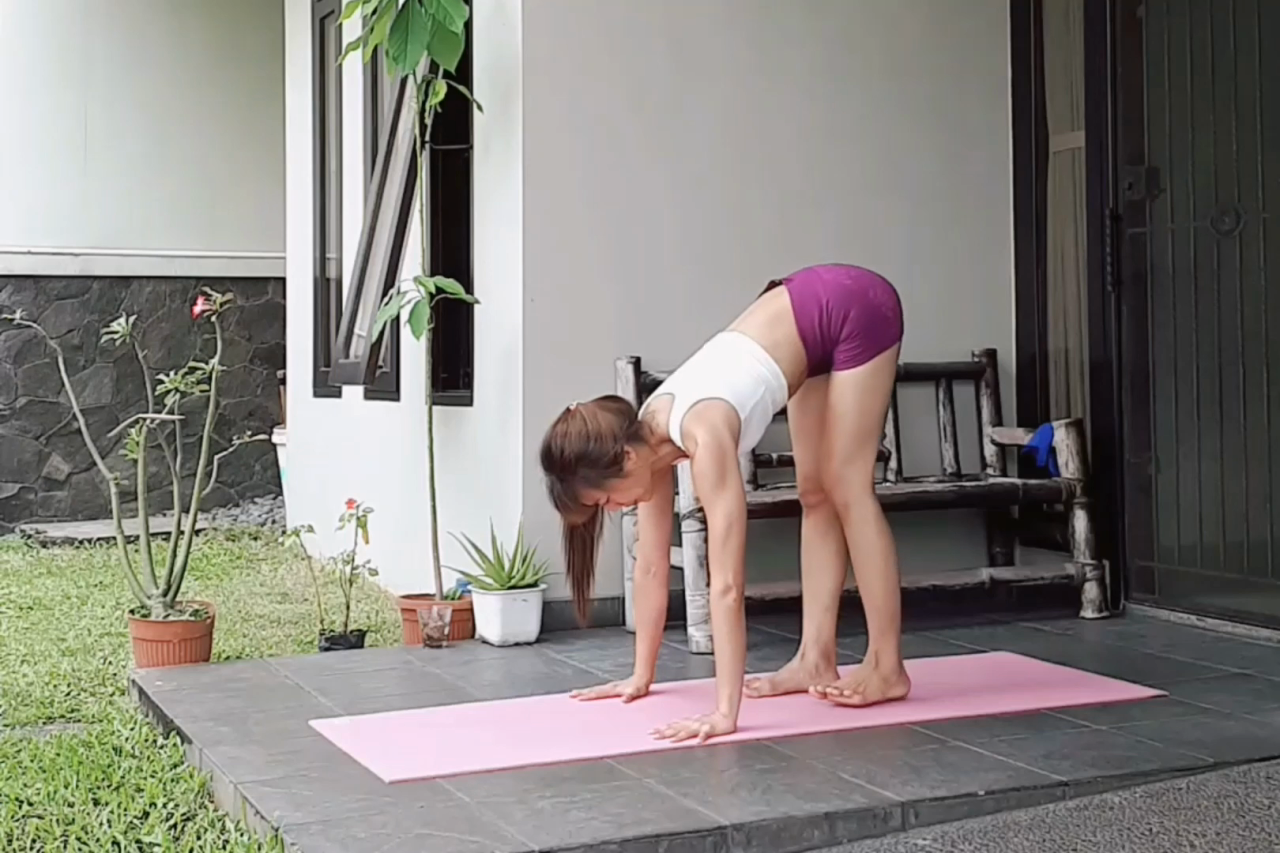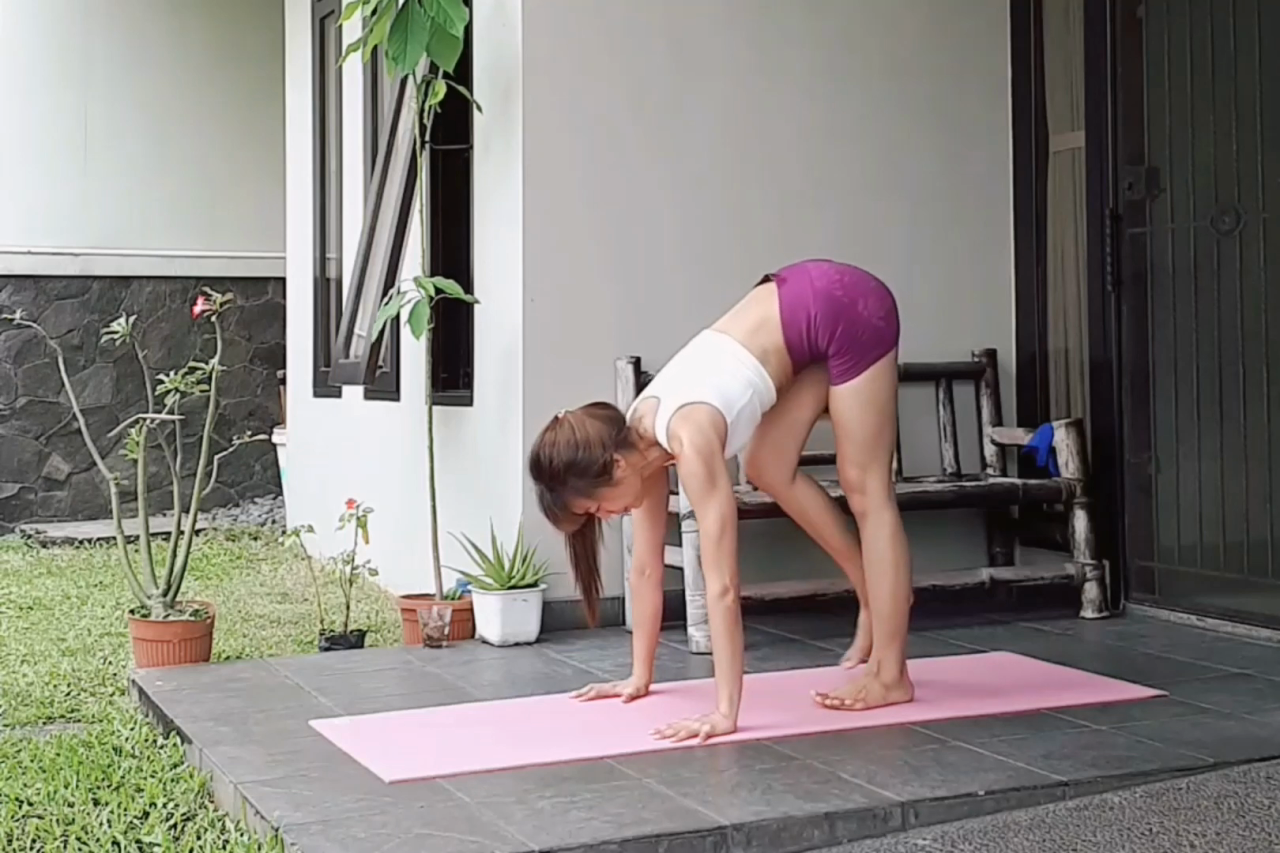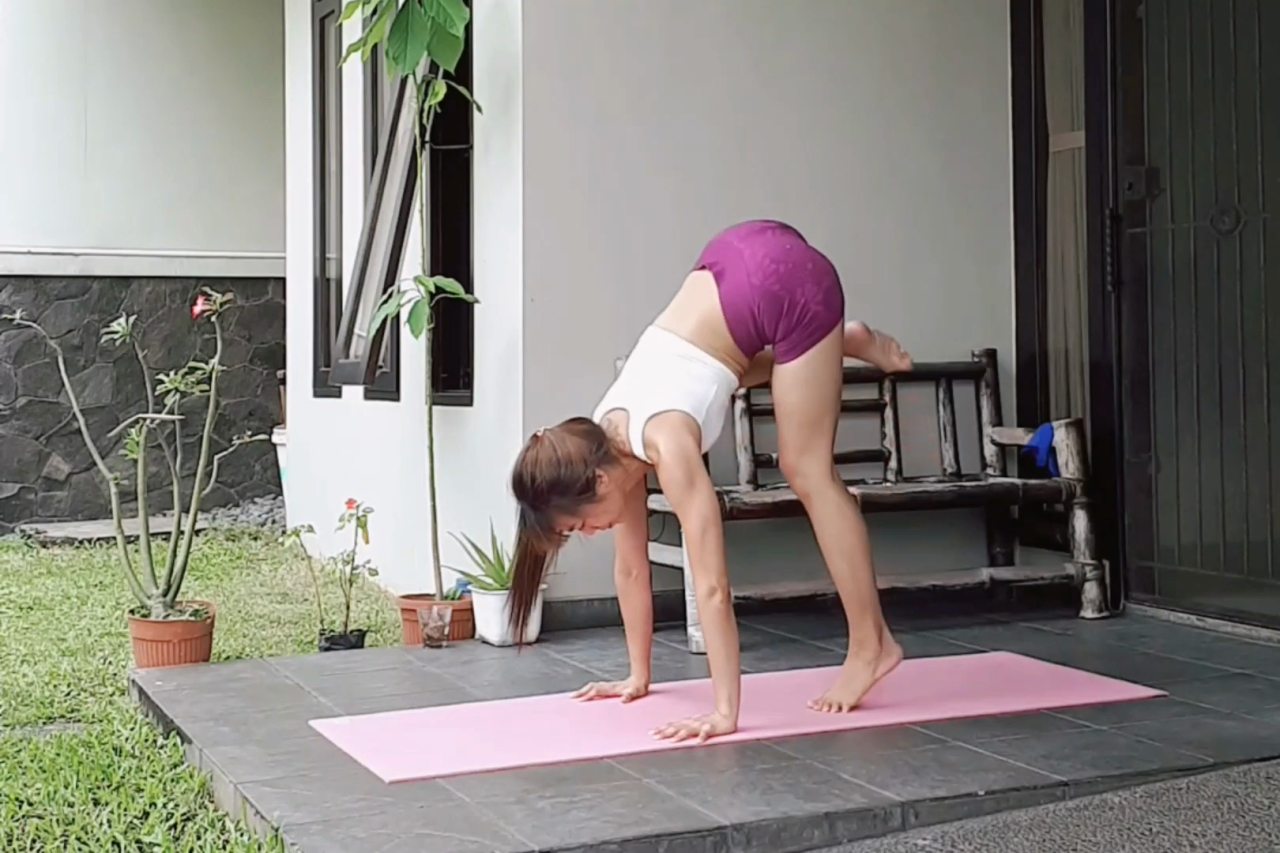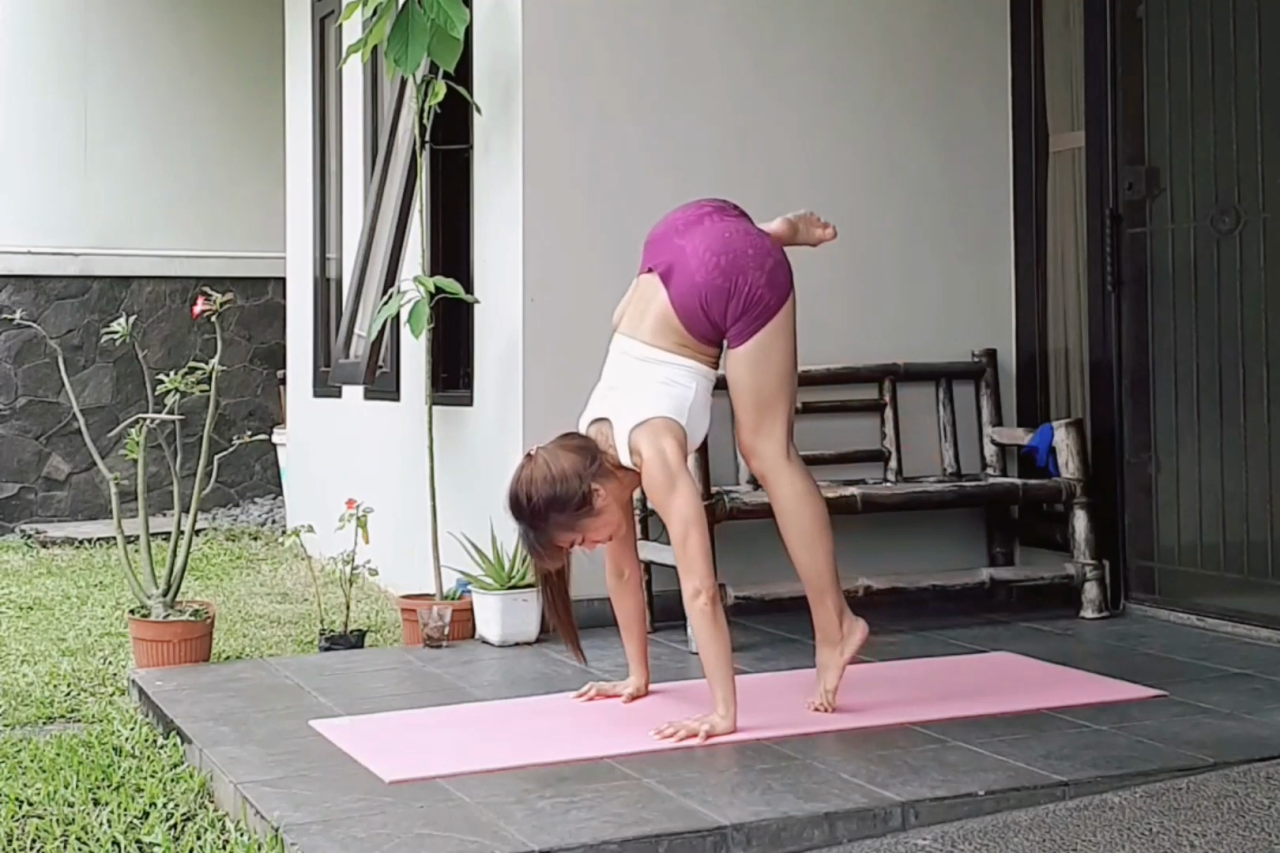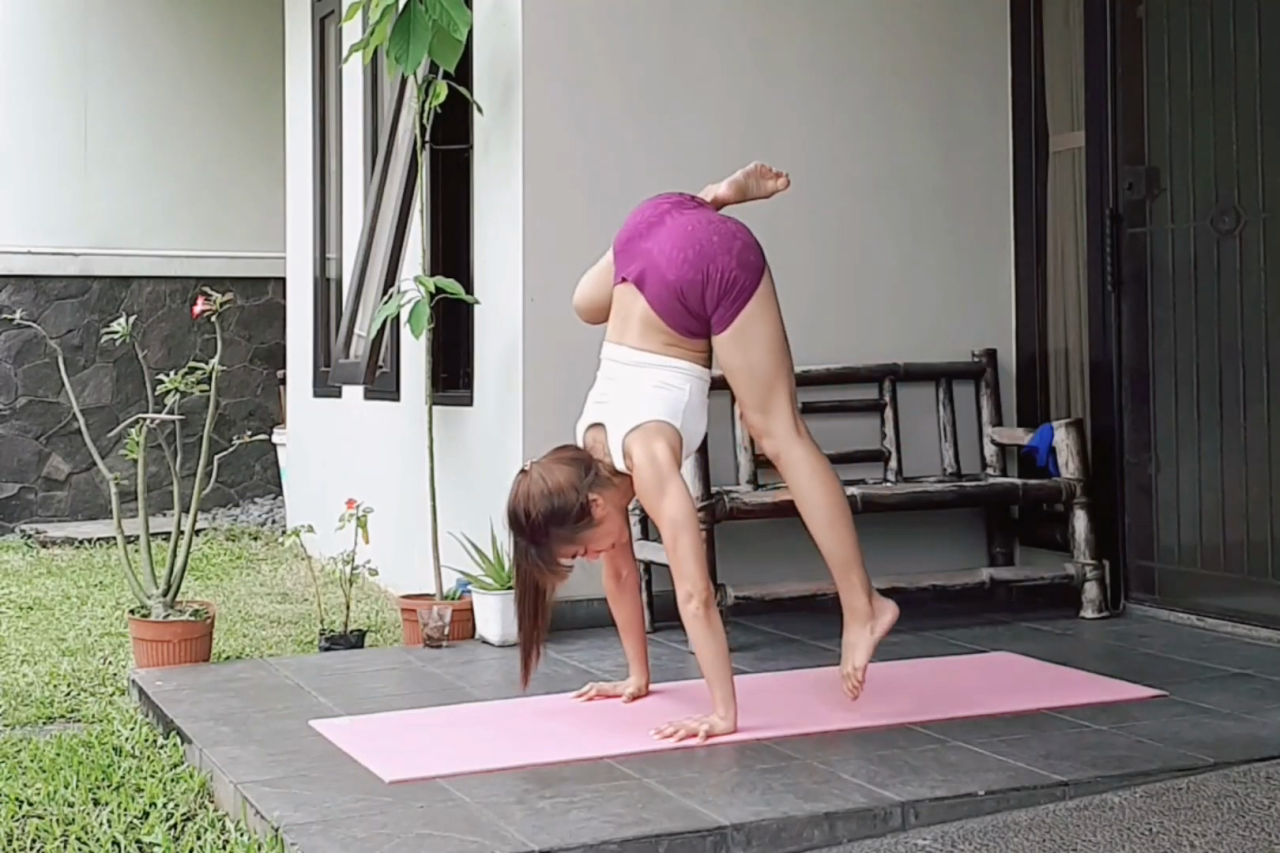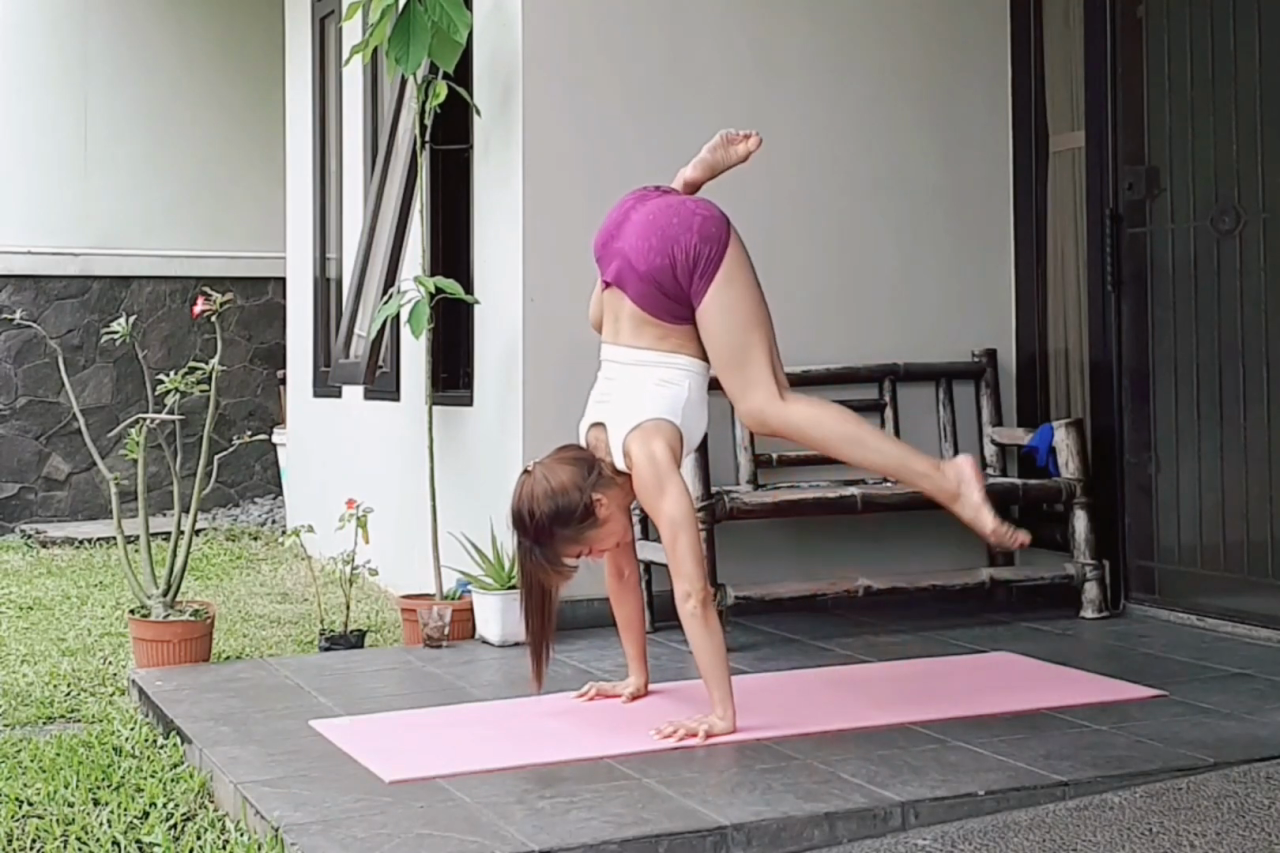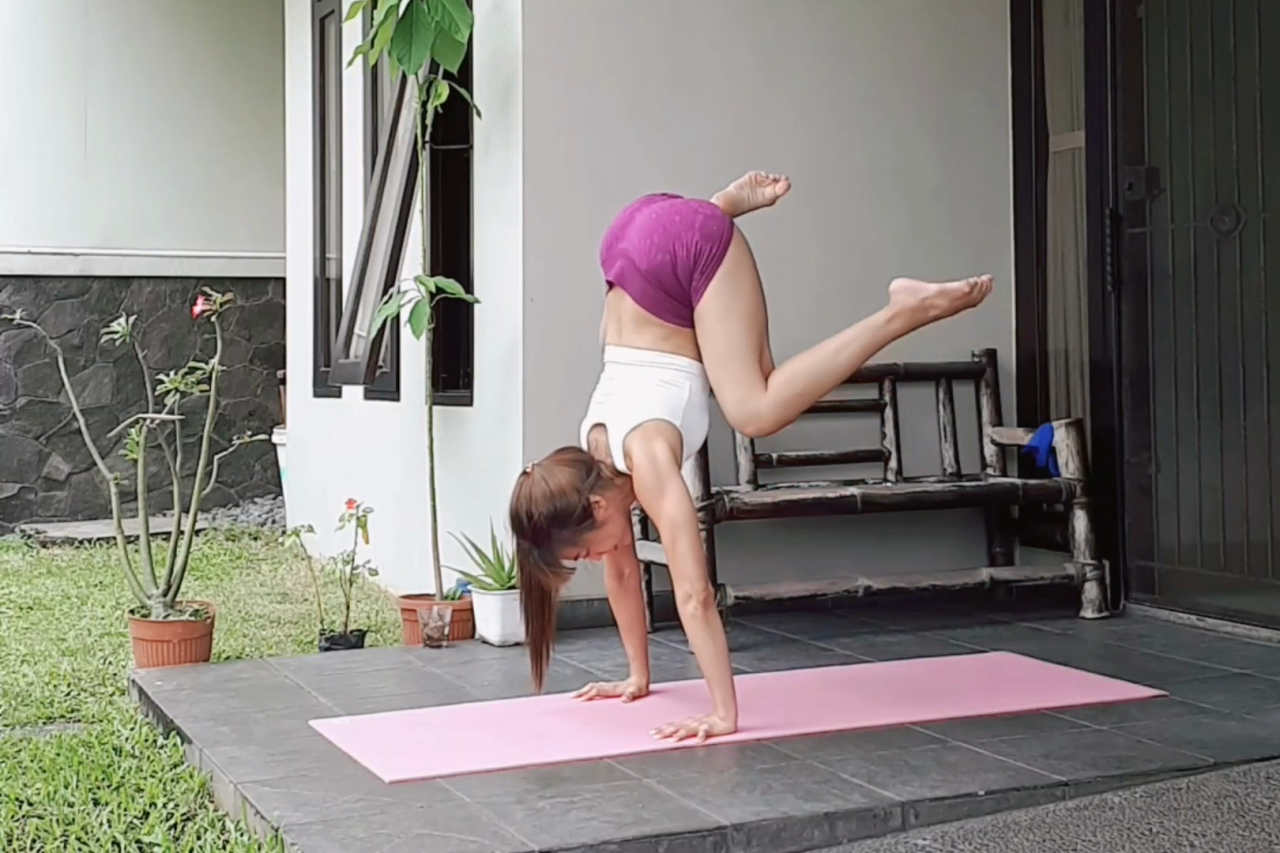
dt=0.5s
person 1, frame 1
left shoulder: (700, 433)
right shoulder: (650, 433)
left elbow: (726, 582)
right elbow: (650, 566)
left wrist: (726, 712)
right wrist: (640, 676)
left hip: (855, 307)
right hip: (809, 313)
left knee: (846, 486)
right knee: (815, 492)
left ankle: (887, 668)
right ankle: (816, 661)
person 1, frame 2
left shoulder: (688, 436)
right shoulder: (638, 437)
left elbow: (721, 585)
right elbow: (646, 567)
left wrist: (725, 712)
right wrist: (640, 676)
left hip: (849, 308)
right hip: (807, 304)
left knee: (865, 489)
right knee: (769, 472)
left ankle: (889, 673)
right ankle: (875, 596)
person 1, frame 3
left shoulder: (663, 441)
right shoulder: (609, 442)
left elbow: (710, 586)
right elbow: (630, 568)
left wrist: (726, 712)
right wrist: (638, 676)
left hip: (786, 280)
right hip: (738, 262)
left knee: (807, 472)
right ankle: (842, 339)
person 1, frame 4
left shoulder: (649, 449)
right shoulder: (594, 448)
left elbow: (699, 590)
right elbow: (623, 570)
left wrist: (724, 712)
right wrist: (637, 676)
left hip: (737, 268)
left knee: (768, 455)
left ankle: (835, 627)
person 1, frame 5
left shoulder: (643, 459)
right shoulder: (593, 459)
left elbow: (695, 595)
right elbow: (620, 572)
left wrist: (723, 713)
right wrist: (637, 677)
left hip: (710, 258)
left knee: (779, 435)
left ankle: (862, 609)
person 1, frame 6
left shoulder: (644, 456)
right shoulder: (594, 455)
left elbow: (692, 593)
right elbow: (621, 573)
left wrist: (721, 712)
right wrist: (636, 676)
left knee: (772, 409)
left ankle: (945, 481)
person 1, frame 7
left shoulder: (643, 456)
right shoulder: (597, 458)
left elbow: (694, 595)
right elbow: (622, 571)
left wrist: (725, 712)
right wrist: (638, 676)
left ankle: (906, 311)
right ankle: (728, 203)
